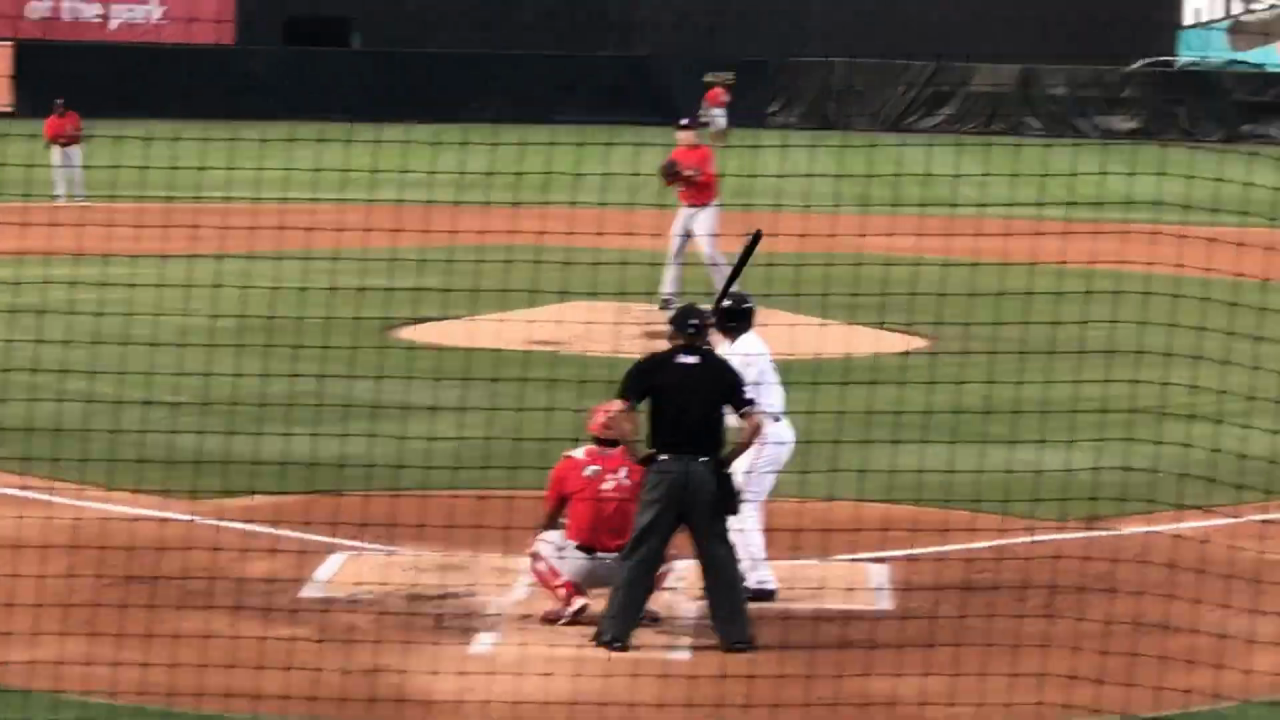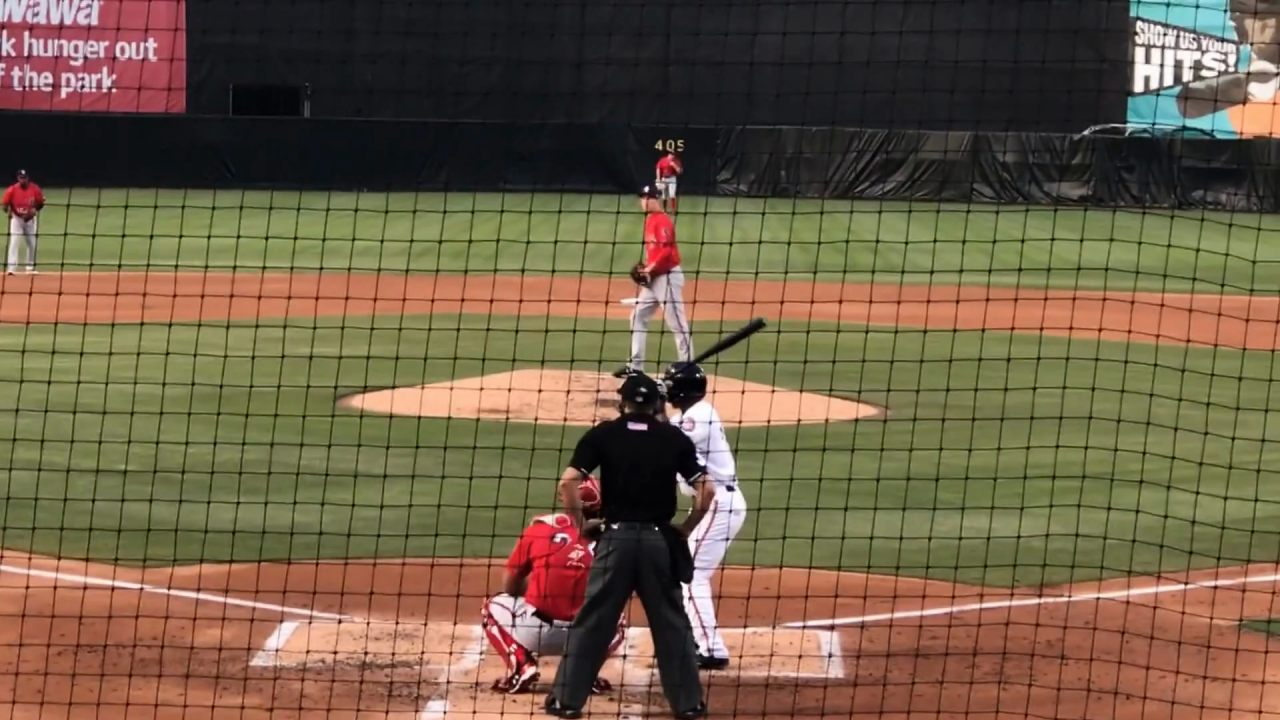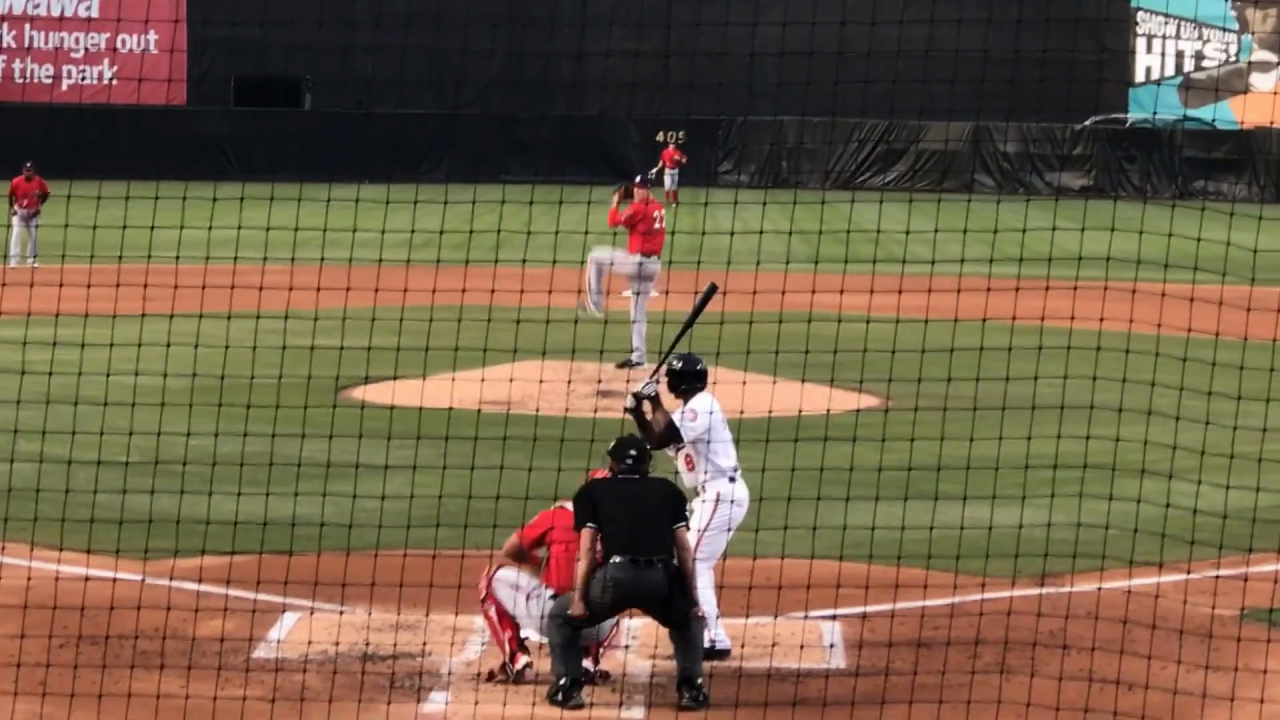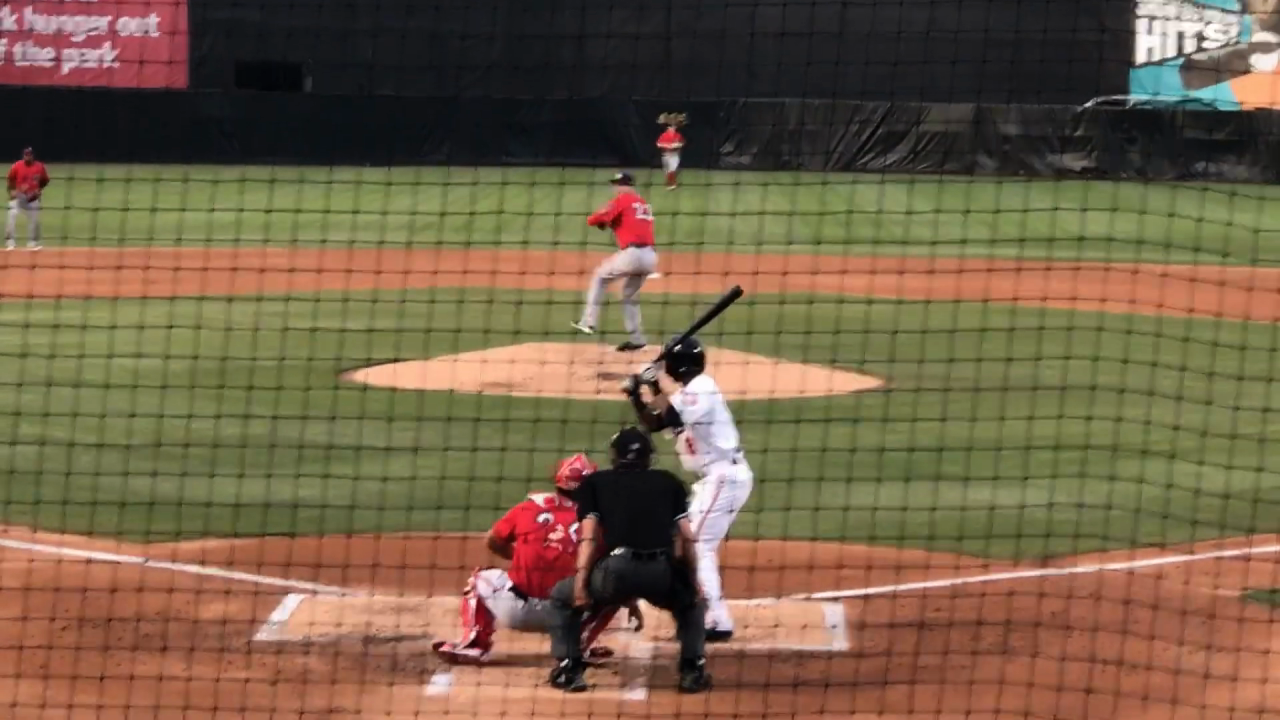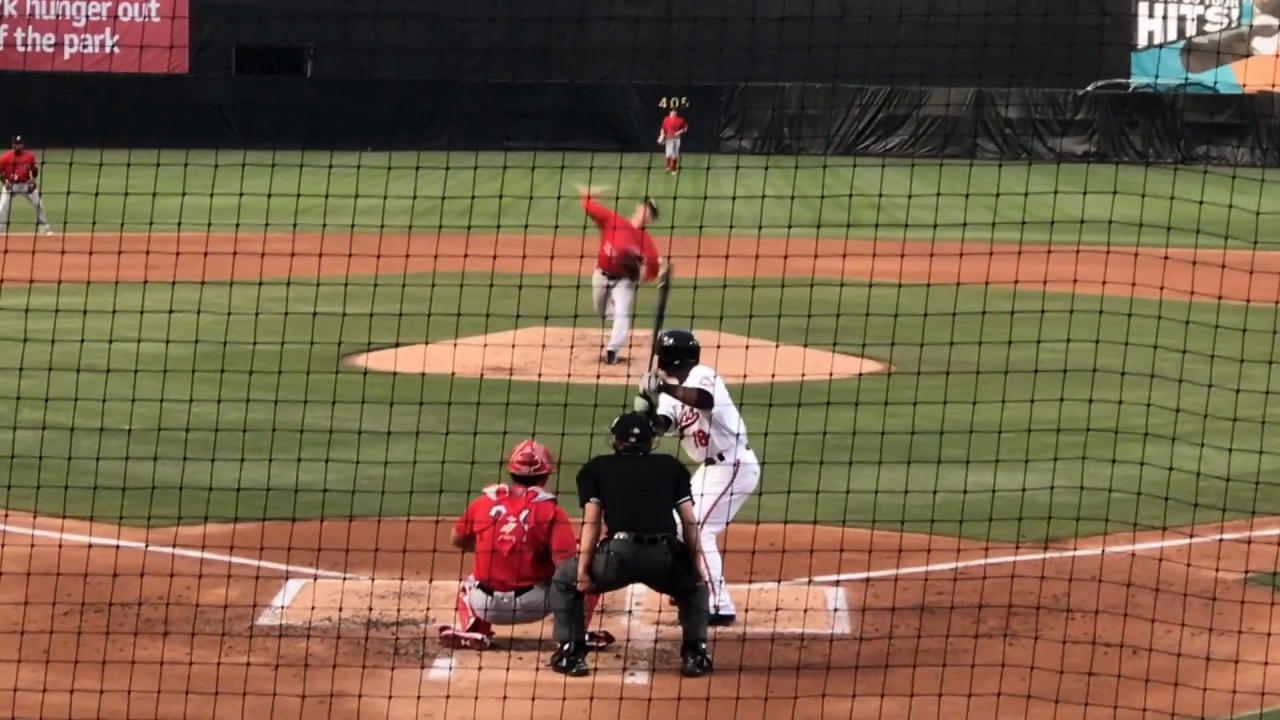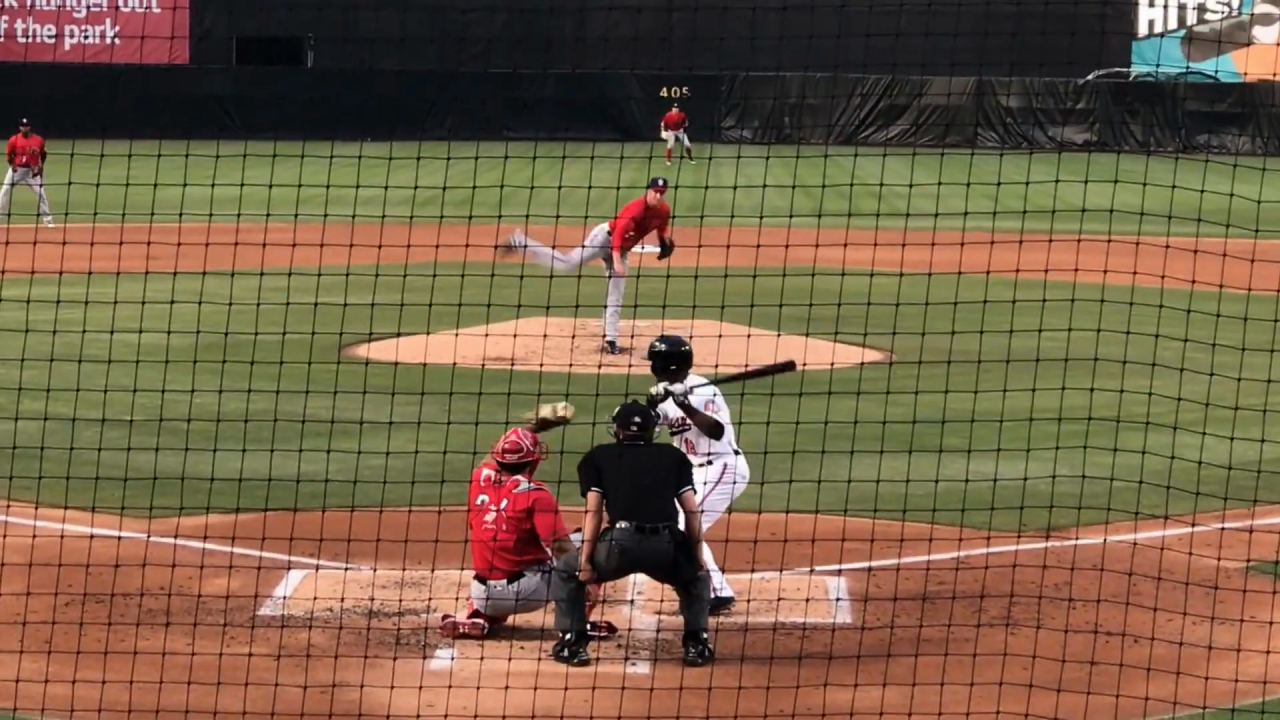
dt=0.5s
person 1, frame 1
left shoulder: (748, 347)
right shoulder: (736, 346)
left hip: (766, 434)
right hip: (761, 433)
left knee: (740, 506)
right knee: (742, 503)
left ankle: (761, 582)
right ankle: (753, 575)
person 1, frame 2
left shoulder: (700, 414)
right shoulder: (691, 415)
left hip: (720, 503)
right hip: (715, 503)
left knee: (691, 575)
right knee: (691, 572)
left ankle: (713, 650)
right ankle: (700, 641)
person 1, frame 3
left shoulder: (702, 405)
right shoulder: (691, 407)
left elbow: (667, 436)
right elbow: (657, 440)
left wrist: (654, 401)
right wrist: (638, 412)
left hip: (722, 495)
right hip: (714, 495)
left knee: (693, 566)
right knee: (694, 563)
left ankle: (715, 641)
right ankle: (703, 630)
person 1, frame 4
left shoulder: (701, 388)
right shoulder: (686, 392)
left elbow: (671, 418)
right elbow: (654, 423)
left wrist: (654, 386)
right wrist: (636, 395)
left hip: (724, 477)
right hip: (715, 478)
left knee: (696, 547)
right knee: (700, 544)
left ankle: (718, 622)
right ankle: (710, 612)
person 1, frame 5
left shoulder: (702, 376)
right shoulder: (674, 389)
left elbow: (705, 401)
right elbow: (663, 424)
left wrist: (663, 387)
right wrist: (647, 408)
left hip: (735, 466)
right hip: (711, 467)
left knee: (700, 531)
left ankle: (720, 607)
person 1, frame 6
left shoulder: (703, 389)
right shoulder: (664, 390)
left elbow: (717, 431)
left wrist: (686, 406)
right wrist: (655, 400)
left hip: (725, 468)
right hip: (702, 471)
left ankle: (718, 592)
person 2, frame 1
left shoulder: (652, 365)
right shoulder: (723, 370)
left elbow: (620, 413)
right elbow: (753, 423)
left wrist: (637, 452)
right wrist: (729, 457)
left hip: (665, 469)
right hip: (707, 471)
left knee: (640, 551)
right knee: (719, 553)
left ankle: (615, 630)
right ankle: (736, 633)
person 2, frame 2
left shoulder: (602, 434)
right shoulder: (675, 439)
left elbow: (568, 483)
right elbow: (706, 491)
left wrist: (581, 526)
right wrist: (685, 530)
left hip: (616, 538)
right hip: (659, 540)
left knee: (591, 621)
right knee: (671, 622)
person 2, frame 3
left shoulder: (594, 490)
right shoulder: (667, 489)
left elbow: (587, 547)
right elbow: (684, 548)
left wrist: (578, 596)
right wrist: (691, 595)
left hip: (616, 576)
right hip: (660, 578)
left knee: (562, 614)
right knee: (688, 619)
left ankle: (567, 688)
right ankle: (691, 688)
person 2, frame 4
left shoulder: (596, 482)
right shoulder: (669, 482)
left elbow: (590, 538)
right elbow: (686, 537)
left wrist: (580, 586)
right wrist: (692, 583)
left hip: (617, 569)
right hip: (661, 572)
left knee: (562, 596)
right knee: (692, 602)
left ankle: (570, 669)
right ankle: (693, 669)
person 2, frame 5
left shoulder: (597, 467)
right shoulder: (671, 466)
left elbow: (592, 522)
right elbow: (689, 521)
left wrist: (582, 571)
right wrist: (694, 567)
left hip: (619, 554)
right hip: (664, 557)
left knee: (564, 580)
right knee: (695, 586)
left ankle: (571, 652)
right ankle: (695, 653)
person 2, frame 6
left shoulder: (599, 456)
right shoulder: (673, 456)
left elbow: (594, 511)
right elbow: (692, 511)
left wrist: (585, 560)
right wrist: (695, 557)
left hip: (621, 543)
right hip: (666, 546)
left knee: (567, 570)
right knee: (696, 576)
left ankle: (573, 642)
right ankle: (697, 643)
person 3, frame 1
left shoulder: (571, 462)
right shoulder: (639, 465)
left elbow: (549, 520)
left hip: (579, 563)
left knee: (541, 543)
left ankle: (570, 596)
person 3, frame 2
left shoulder: (539, 529)
left elbow: (510, 587)
left hip: (535, 632)
left knee: (492, 608)
right knee: (616, 621)
left ankle: (522, 666)
person 3, frame 3
left shoulder: (559, 515)
left elbow: (510, 550)
left wrist: (538, 564)
left hip: (551, 612)
right hip: (592, 628)
left knee: (494, 579)
right knee: (610, 618)
left ankle: (516, 659)
right ankle: (588, 660)
person 3, frame 4
left shoulder: (528, 508)
left elbow: (492, 543)
right wrist: (633, 606)
left hip: (513, 609)
left knee: (480, 579)
left ankle: (474, 646)
person 3, frame 5
left shoulder: (483, 502)
right shoulder: (550, 511)
left elbow: (457, 539)
left hip: (485, 605)
right hip: (532, 603)
left knee: (470, 584)
left ankle: (473, 631)
person 3, frame 6
left shoulder: (480, 478)
right shoulder: (534, 494)
left elbow: (498, 458)
right elbow: (557, 544)
left wrist: (531, 433)
left hip: (483, 594)
right hip: (525, 590)
left ankle: (475, 619)
person 4, frame 1
left shoulder: (704, 152)
right shoulder: (676, 154)
left elbow: (711, 180)
right elbow: (669, 180)
left wrist: (690, 175)
right wrist: (671, 176)
left hip: (705, 209)
right hip: (685, 209)
left knee: (710, 253)
right knee: (674, 252)
right ankle: (669, 296)
person 4, frame 2
left shoulder: (661, 221)
right shoulder: (651, 220)
left elbow: (667, 251)
left wrist: (649, 268)
right wrist: (645, 269)
left hip: (667, 277)
right hip: (654, 278)
left knee: (677, 324)
right knee: (638, 318)
right ankle: (636, 365)
person 4, frame 3
left shoulder: (640, 208)
right shoulder: (659, 208)
left elbow: (614, 221)
left wrist: (615, 203)
right wrist: (622, 205)
left hip: (638, 261)
right hip: (653, 264)
left knee: (596, 256)
right knee: (638, 310)
left ankle: (593, 305)
right ankle: (638, 356)
person 4, frame 4
left shoulder: (621, 200)
right shoulder: (643, 204)
left elbow: (597, 218)
left wrist: (600, 220)
left hip: (634, 254)
right hip: (650, 255)
left knee: (600, 275)
right knee: (627, 295)
left ankle: (588, 322)
right ankle: (636, 338)
person 4, frame 5
left shoulder: (646, 241)
right shoulder: (613, 220)
left elbow: (652, 272)
right elbow: (588, 207)
left hip: (624, 280)
right hip: (602, 275)
left knee: (622, 313)
right knee: (601, 310)
person 4, frame 6
left shoulder: (664, 211)
right shoulder: (635, 208)
left elbow: (662, 228)
right elbow: (619, 234)
left wrist: (665, 241)
right wrist: (617, 258)
left hip: (623, 249)
right hip: (606, 238)
left knee: (616, 295)
right knee: (568, 262)
left ankle: (610, 339)
right ankle: (520, 243)
